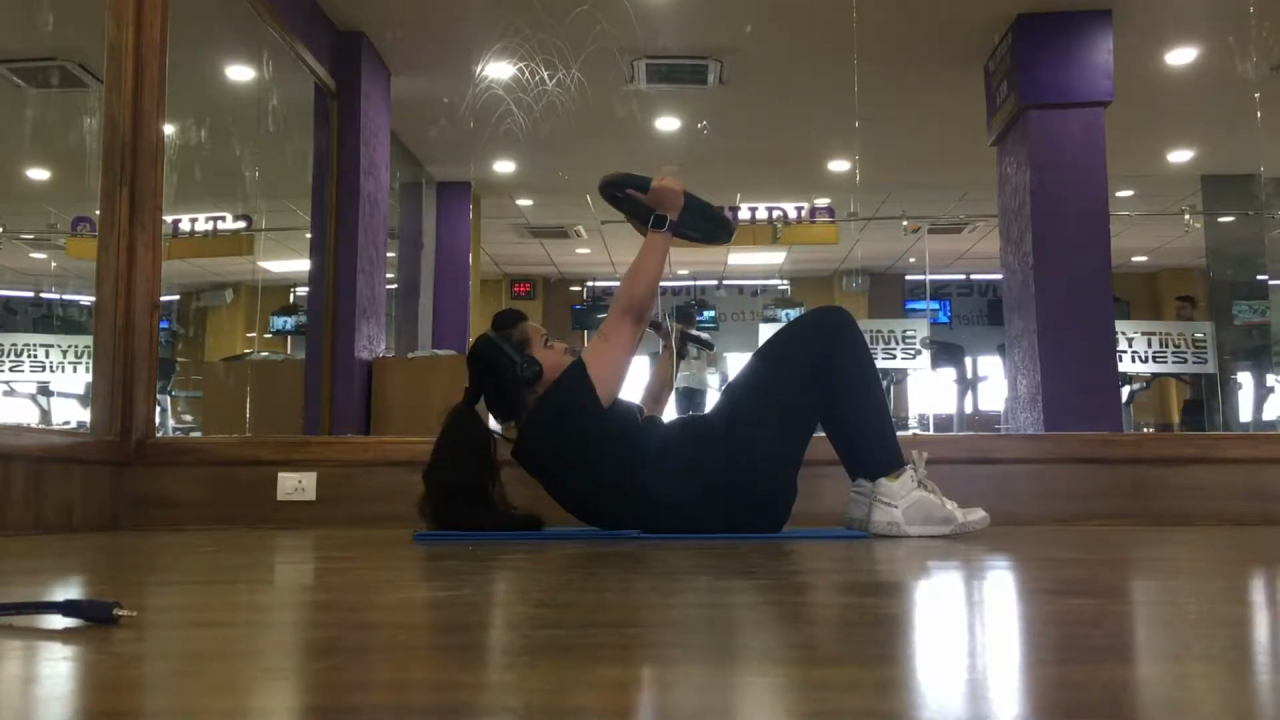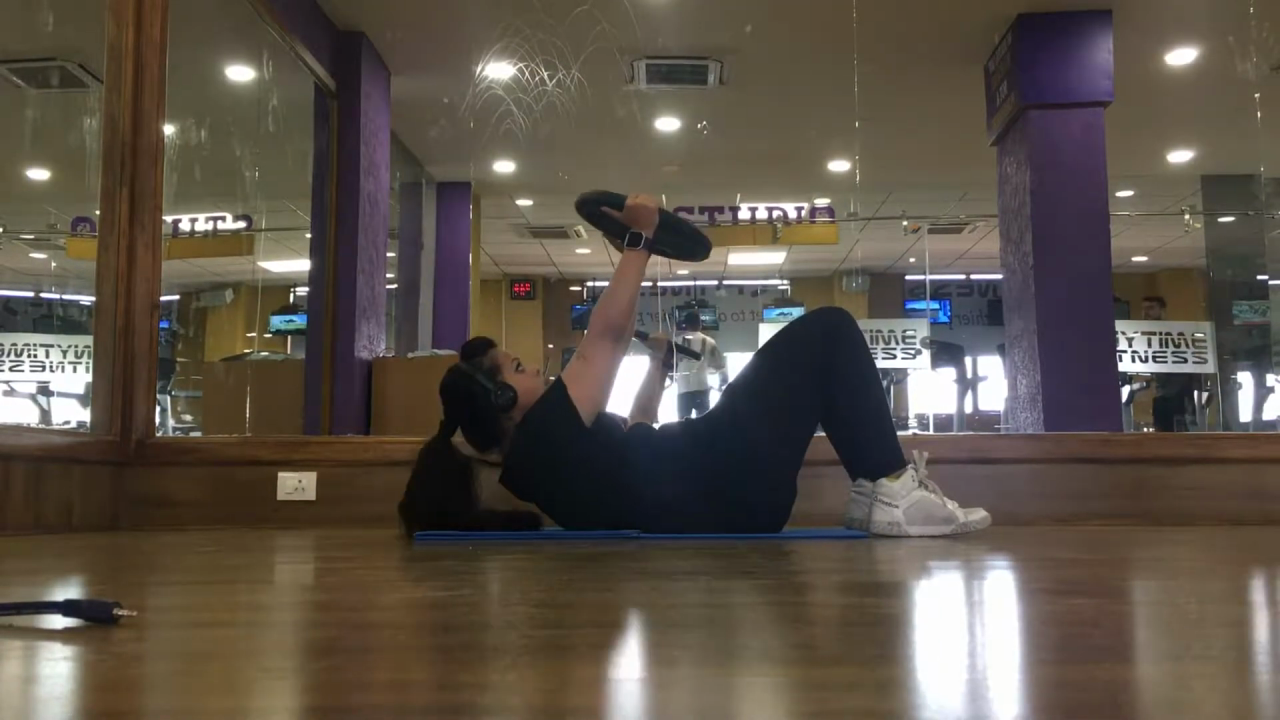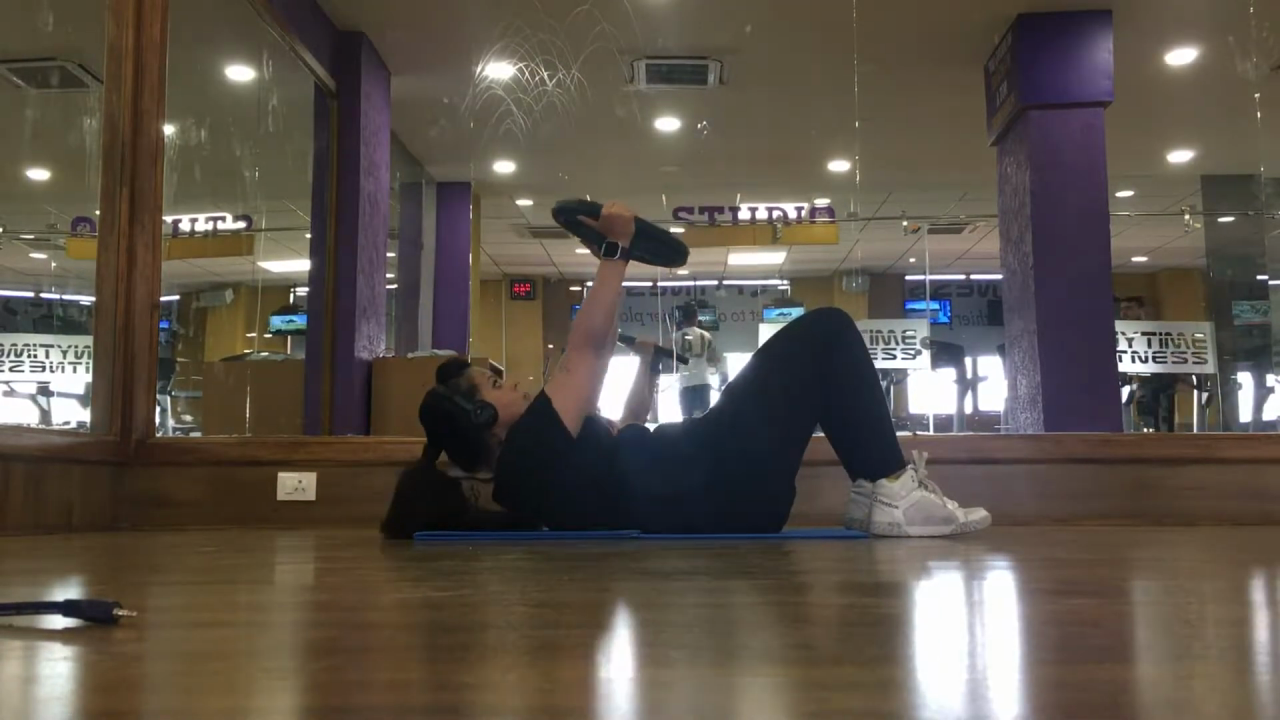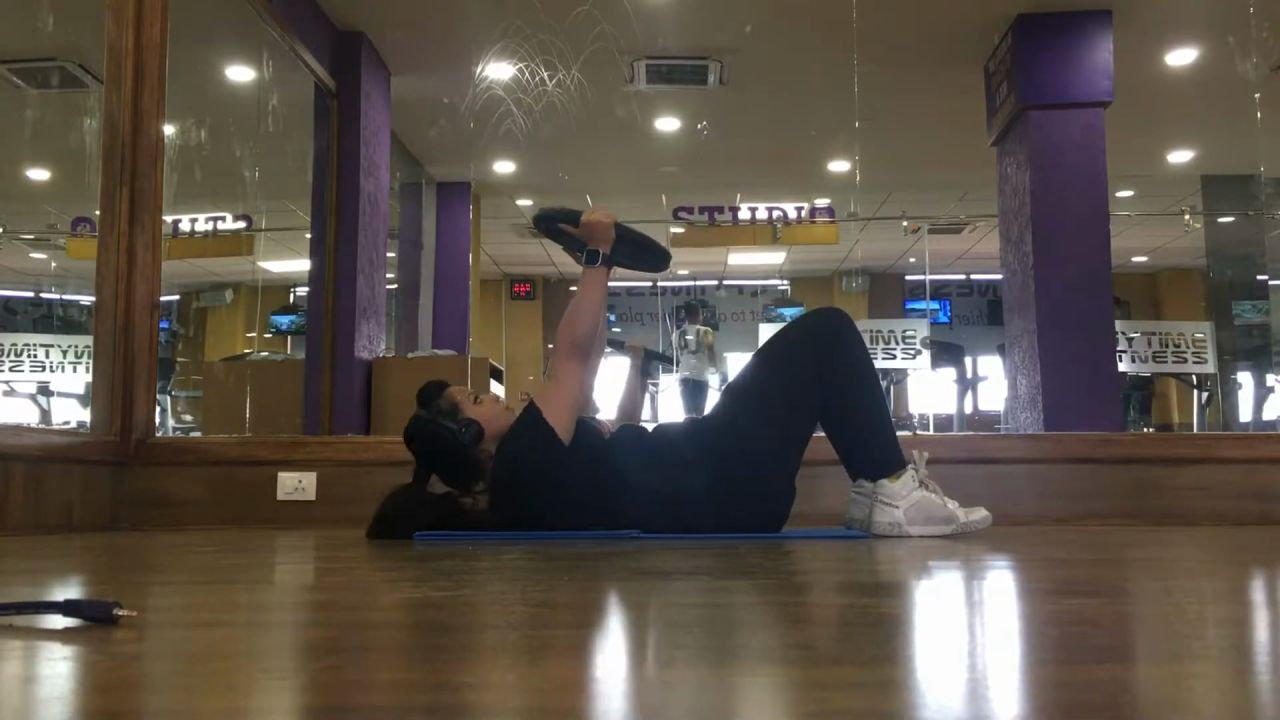
dt=0.3s
person 1, frame 1
left shoulder: (545, 434)
right shoulder: (559, 412)
right elbow: (627, 317)
left wrist: (669, 357)
right wrist: (663, 220)
left hip: (714, 494)
right hip: (730, 489)
left knee: (820, 346)
right knee: (828, 329)
left ankle: (877, 490)
right ankle: (891, 492)
person 1, frame 2
left shoulder: (531, 455)
right shoulder: (542, 433)
right elbow: (605, 338)
left wrist: (659, 365)
right wrist: (638, 240)
left hip: (715, 493)
right hip: (728, 491)
left knee: (821, 348)
right knee: (829, 330)
left ankle: (875, 489)
right ankle: (891, 490)
person 1, frame 3
left shoulder: (524, 469)
right shoulder: (531, 448)
right elbow: (586, 349)
left wrist: (647, 368)
right wrist: (616, 248)
left hip: (713, 487)
right hip: (725, 489)
left knee: (818, 345)
right knee: (827, 332)
left ankle: (875, 492)
right ankle: (891, 493)
person 1, frame 4
left shoulder: (518, 478)
right shoulder: (523, 461)
right elbow: (574, 356)
left wrist: (637, 371)
right wrist: (598, 255)
left hip: (709, 482)
right hip: (725, 488)
left knee: (818, 346)
right knee: (826, 331)
left ankle: (877, 489)
right ankle: (891, 493)
